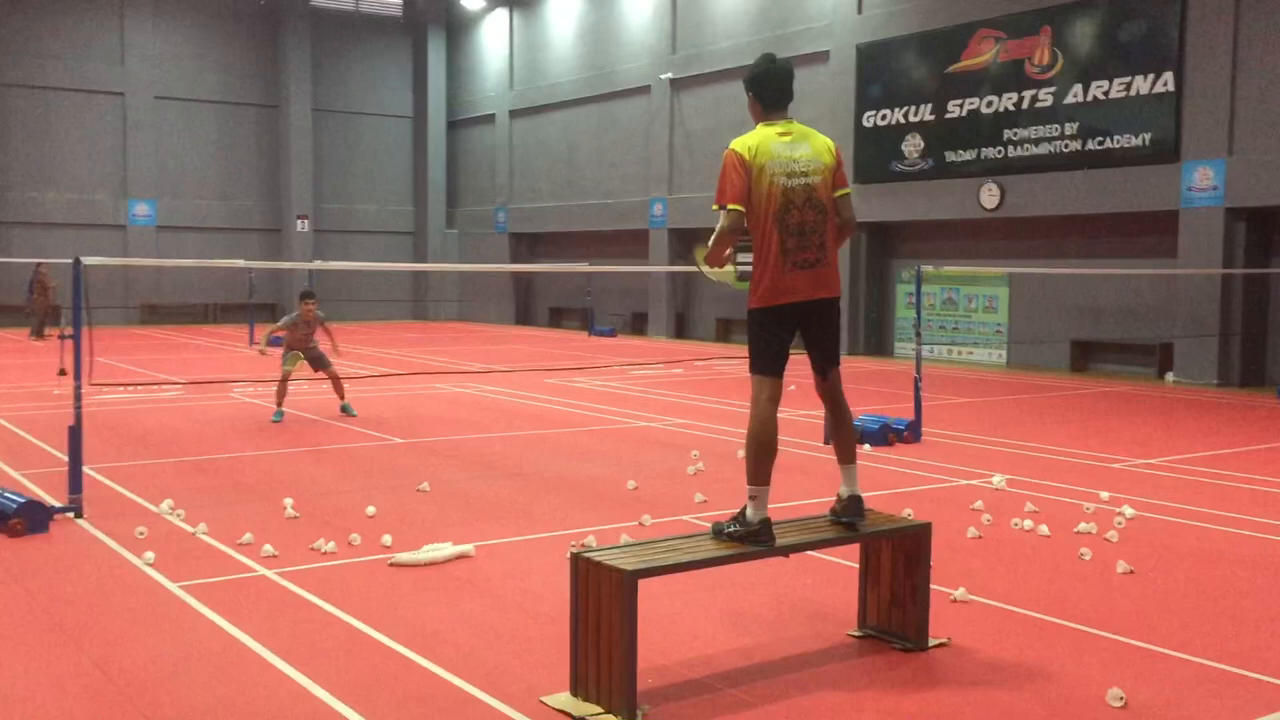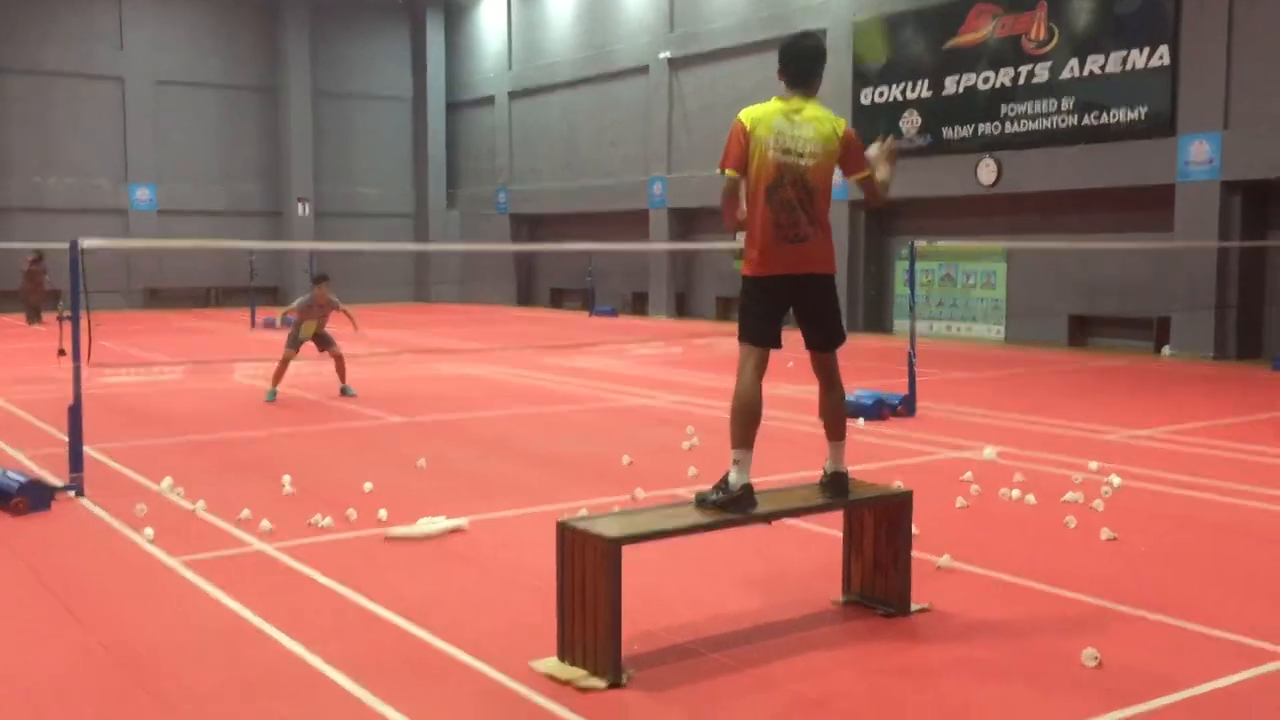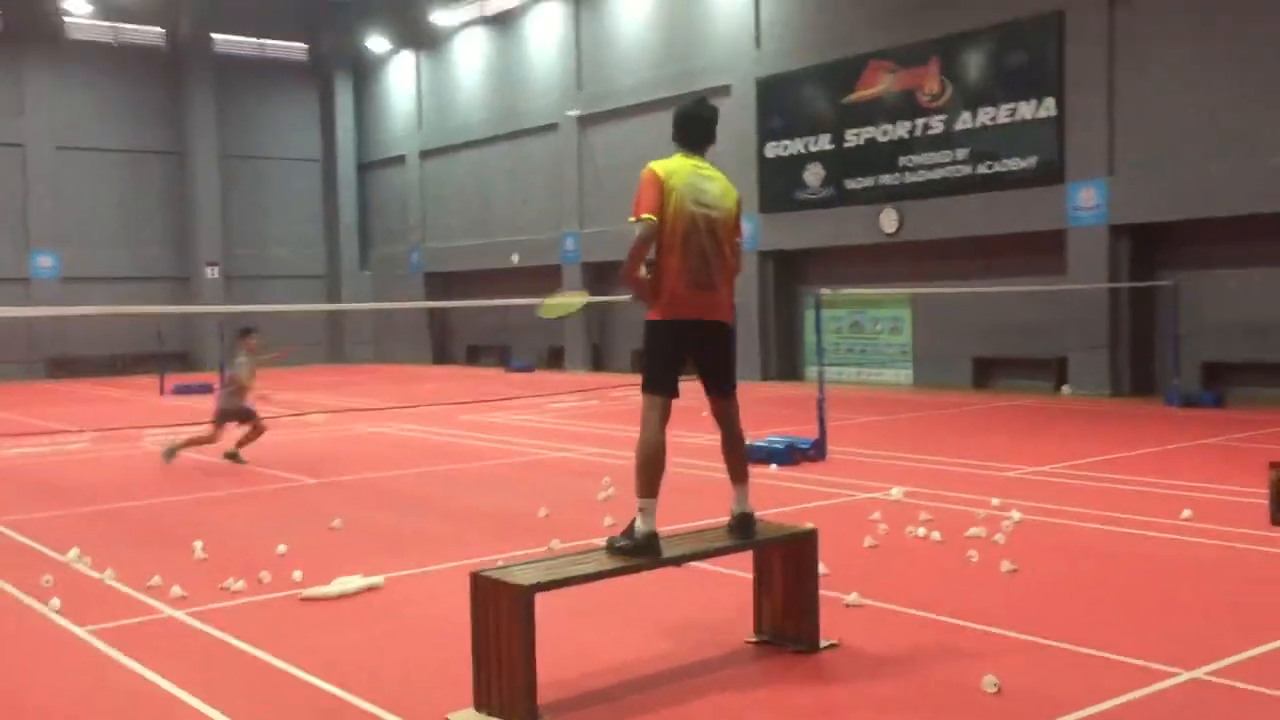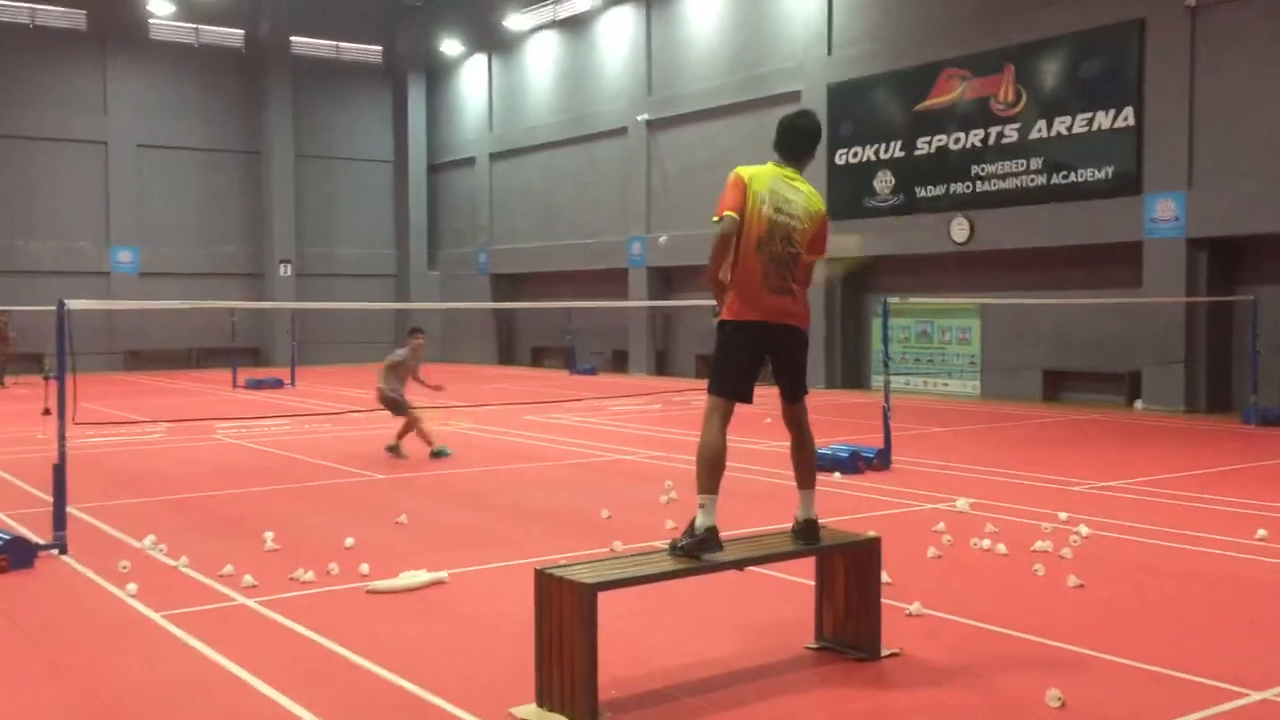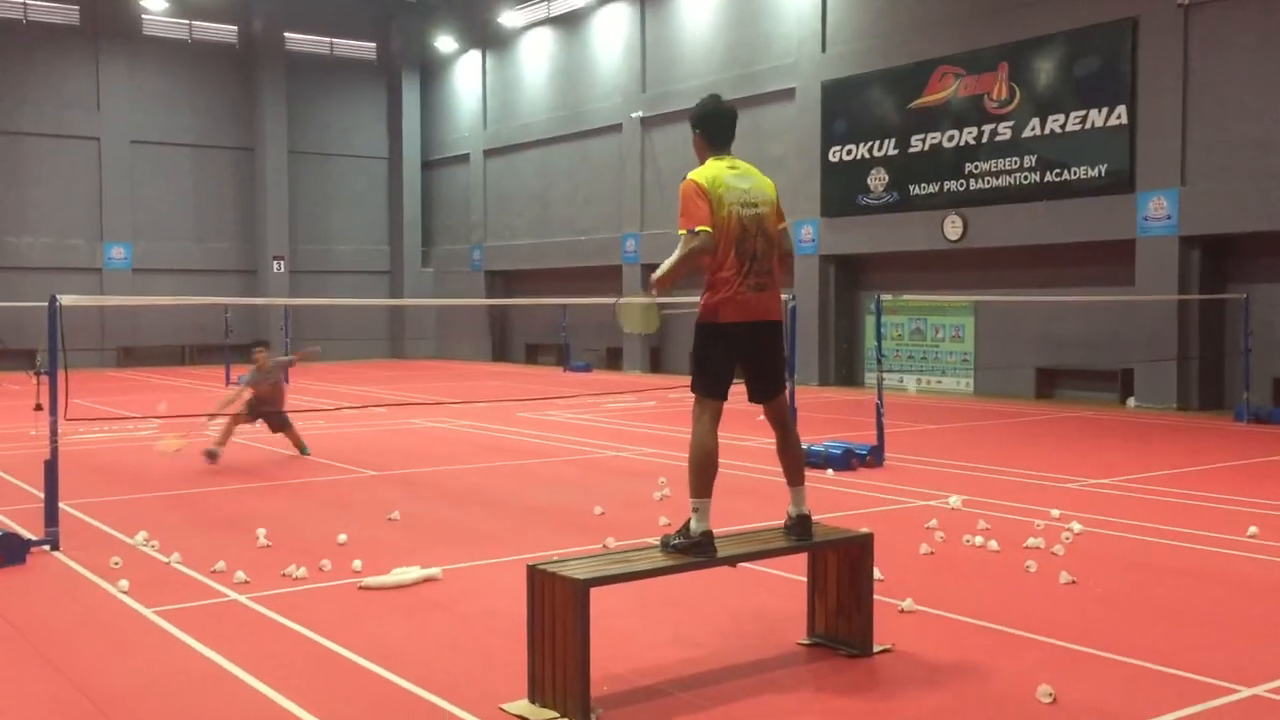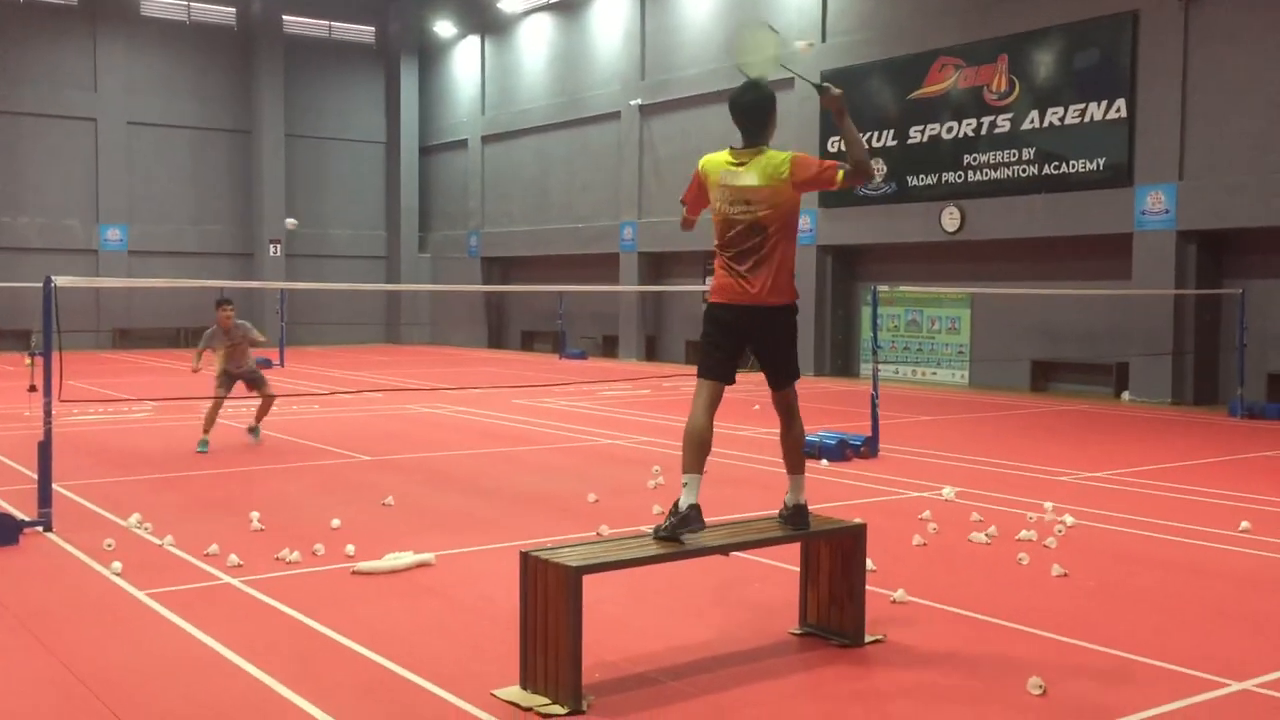
dt=0.7s
person 1, frame 1
left shoulder: (743, 150)
right shoulder: (825, 146)
left elbow: (732, 224)
right elbow: (847, 219)
left wrist: (713, 256)
left hip: (773, 292)
right hip: (824, 290)
left knee: (765, 396)
right knee: (831, 389)
left ankle: (755, 515)
right ankle: (850, 496)
person 1, frame 2
left shoulder: (750, 120)
right shoulder: (837, 128)
left elbow: (730, 193)
right elbow: (875, 195)
left wrist: (736, 219)
right wrist: (885, 163)
left hip: (764, 267)
right hip: (816, 267)
left knee: (751, 366)
right knee: (827, 368)
left ankle: (739, 480)
right ankle: (836, 471)
person 1, frame 3
left shoulder: (659, 172)
right shoulder: (728, 188)
left elbow: (647, 233)
right elbow: (734, 262)
left wrist: (633, 275)
left hip: (671, 312)
right hip: (717, 315)
left knee: (655, 414)
right knee: (727, 414)
left ankle: (644, 526)
right ankle: (742, 511)
person 1, frame 4
left shoulder: (745, 177)
right shoulder: (815, 202)
left elbow: (726, 231)
left wrist: (718, 278)
left hip: (745, 314)
right hip: (792, 321)
left knee: (717, 414)
right knee: (796, 417)
left ankle: (705, 525)
right ankle: (807, 519)
person 1, frame 5
left shoulder: (699, 181)
right shoulder: (763, 181)
left elbow: (699, 244)
right elbow: (786, 251)
left wrist: (663, 276)
left hip: (723, 314)
right hip: (768, 315)
left knee: (706, 414)
right knee: (780, 413)
left ankle: (699, 528)
right ankle: (800, 514)
person 1, frame 6
left shoulder: (709, 167)
right shoulder: (790, 166)
left elbow: (686, 222)
right elbow: (861, 172)
right wrist: (841, 116)
left hip: (724, 303)
right hip: (774, 305)
left knee: (705, 399)
right knee: (786, 403)
left ankle: (688, 504)
right ankle: (796, 504)
